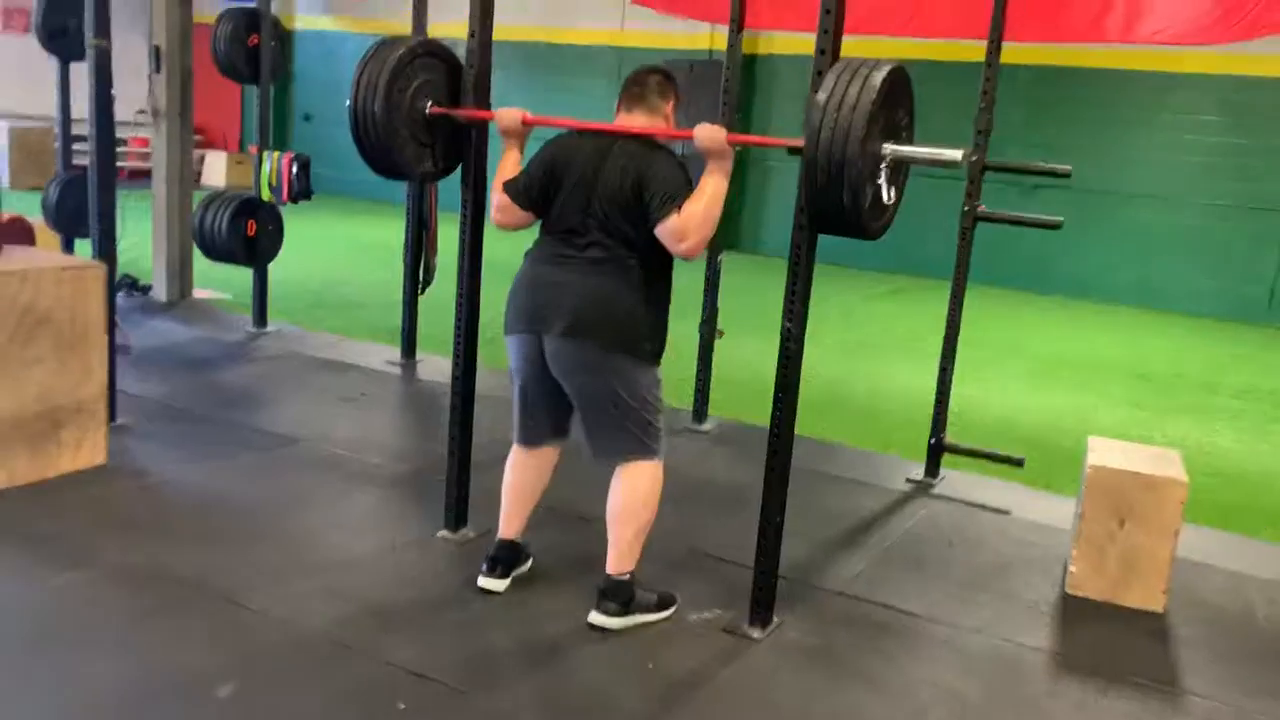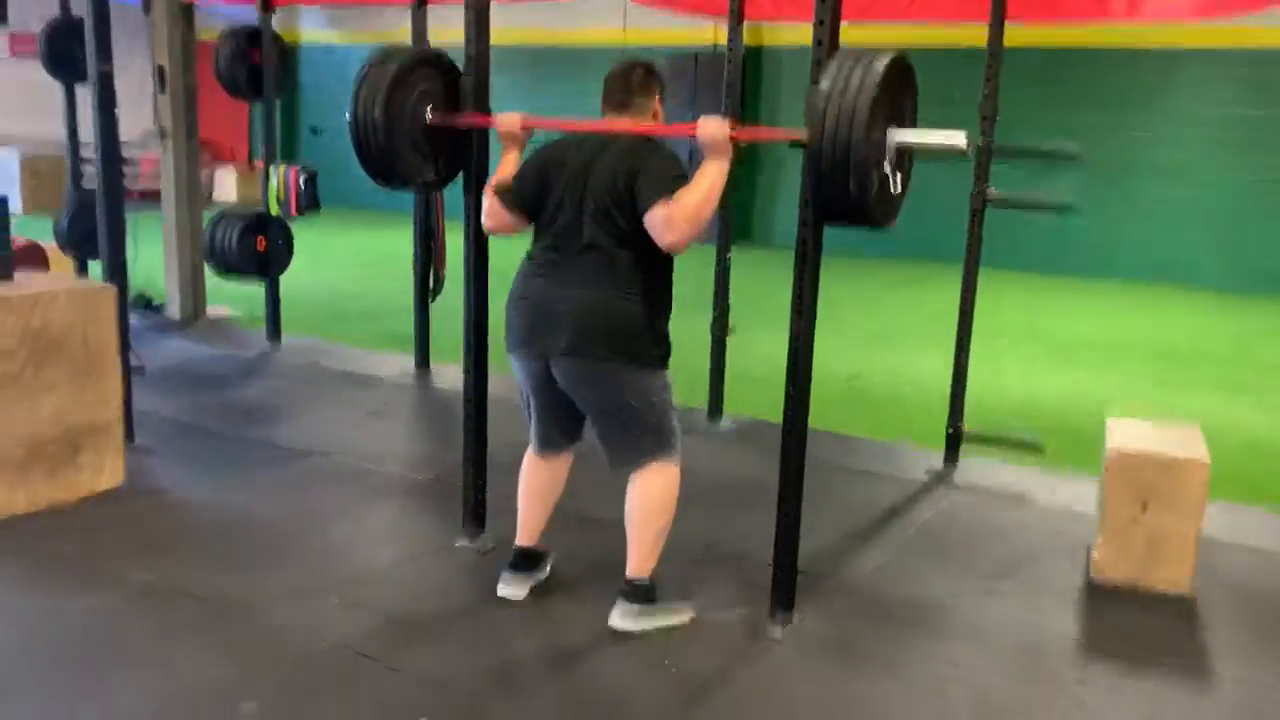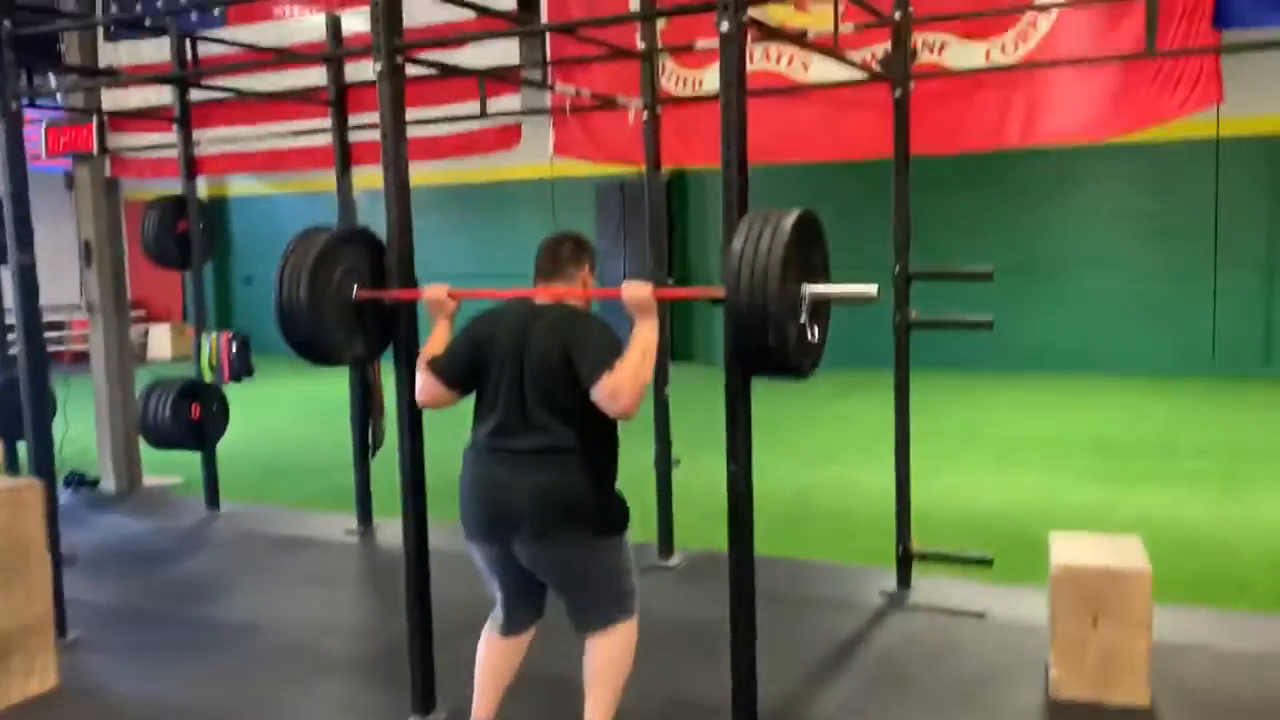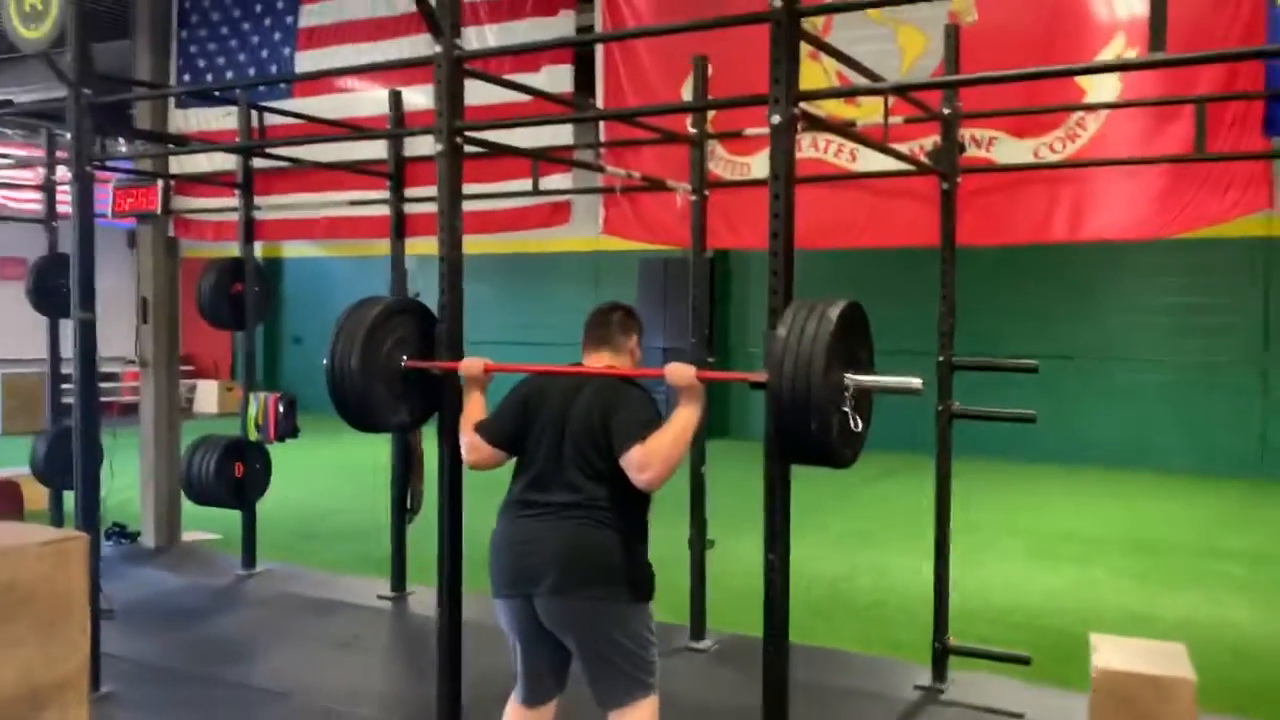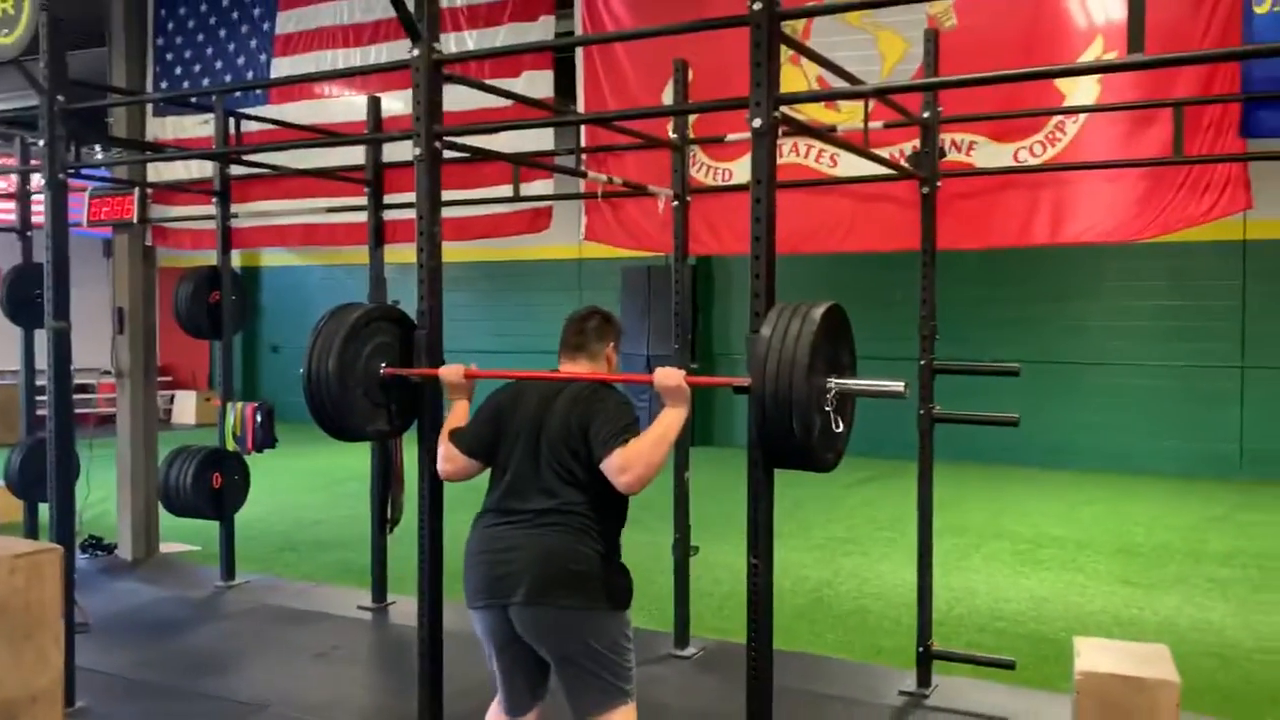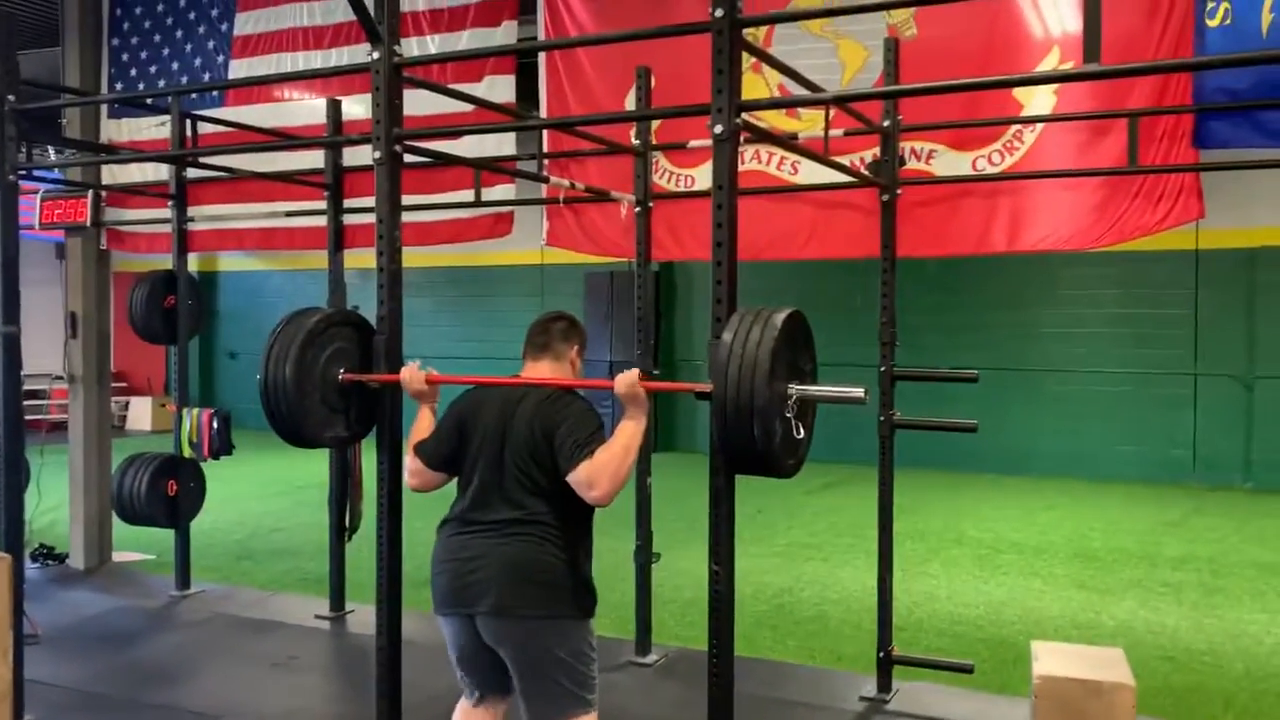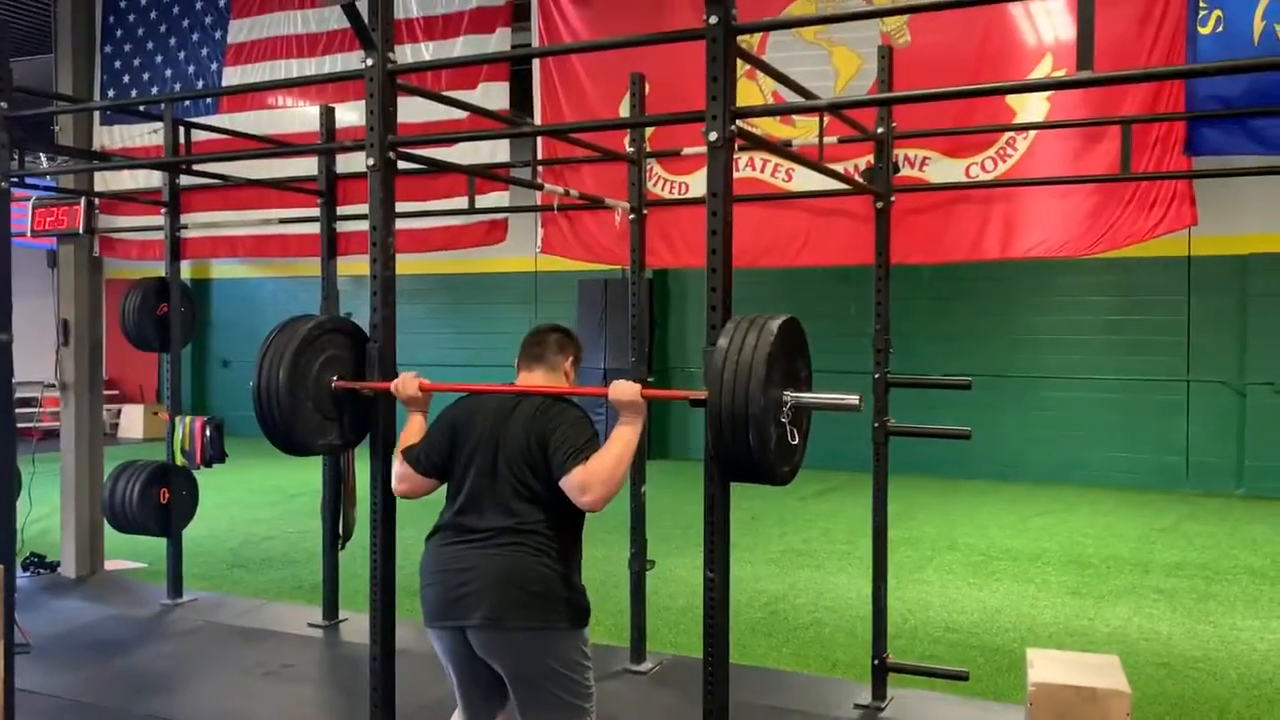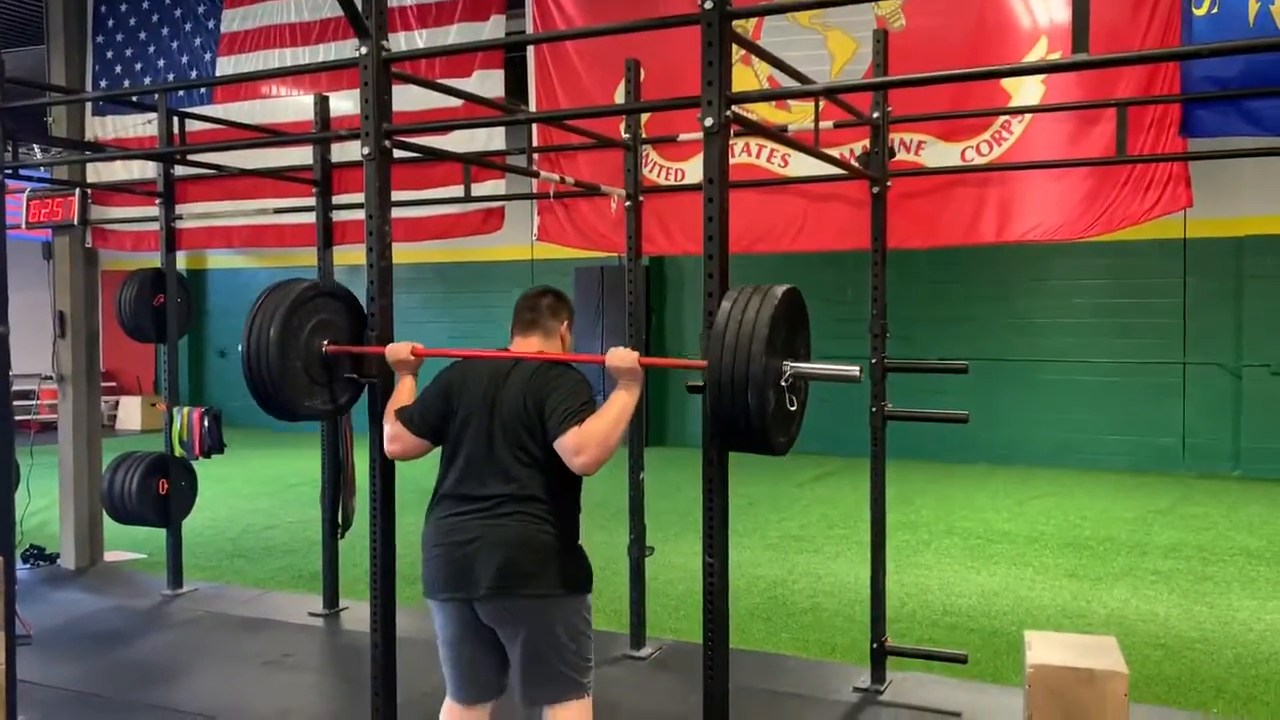
dt=0.5s
person 1, frame 1
left shoulder: (563, 148)
right shoulder: (659, 164)
left elbow: (503, 212)
right elbow: (686, 239)
left wrist: (512, 144)
right wrist: (717, 166)
left hip: (532, 308)
right hip: (604, 324)
left knee: (535, 436)
right knee: (638, 453)
left ankle: (502, 555)
right ankle: (618, 591)
person 1, frame 2
left shoulder: (555, 152)
right shoulder: (652, 158)
left elbow: (492, 218)
right elbow: (673, 231)
left wrist: (511, 149)
right wrist: (716, 159)
left hip: (532, 319)
right hip: (608, 332)
left knee: (550, 444)
right knee: (655, 456)
left ankle: (522, 562)
right ankle: (637, 592)
person 1, frame 3
left shoulder: (487, 325)
right shoulder: (583, 329)
left elbow: (427, 392)
right elbow: (620, 399)
left wrist: (440, 320)
right wrist: (646, 323)
left hip: (486, 501)
right hip: (564, 505)
left knee: (512, 613)
right knee: (613, 613)
person 1, frame 4
left shoulder: (534, 388)
right shoulder: (627, 397)
left elbow: (476, 454)
right elbow: (647, 470)
left wrist: (474, 390)
right wrist: (689, 404)
left hip: (515, 559)
right hip: (589, 568)
person 1, frame 5
left shoulder: (508, 398)
right shoulder: (604, 403)
left elbow: (450, 464)
right elbow: (628, 472)
left wrist: (459, 398)
right wrist: (675, 407)
left hip: (490, 569)
right hip: (566, 576)
person 1, frame 6
left shoulder: (472, 402)
right shoulder: (568, 410)
left elbow: (418, 476)
right elbow: (597, 486)
left wrist: (426, 405)
right wrist: (634, 415)
left hip: (456, 575)
right hip: (532, 583)
person 1, frame 7
left shoulder: (463, 411)
right shoulder: (562, 418)
left elbow: (405, 481)
right elbow: (590, 491)
left wrist: (416, 410)
right wrist: (629, 420)
left hip: (445, 586)
right hip: (523, 594)
person 1, frame 8
left shoulder: (459, 375)
right shoulder: (559, 380)
left elbow: (396, 443)
right elbow: (584, 454)
left wrist: (405, 374)
right wrist: (627, 387)
left hip: (450, 557)
right hip: (530, 561)
